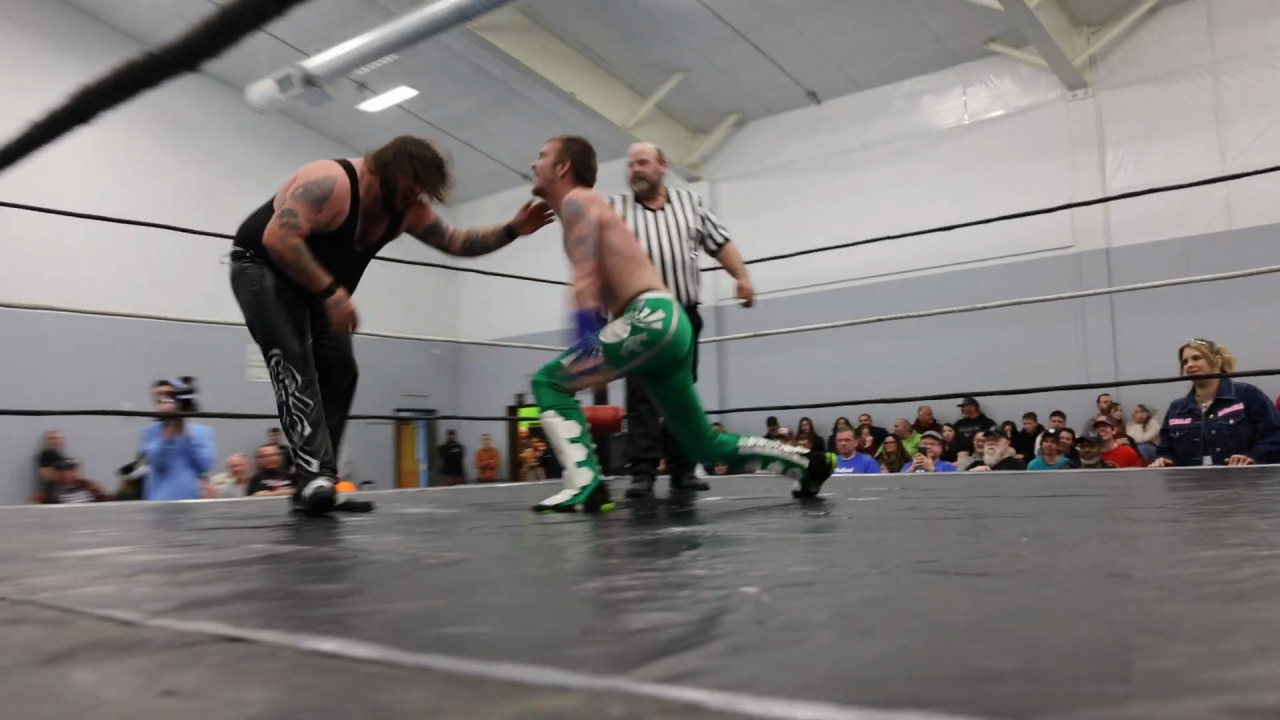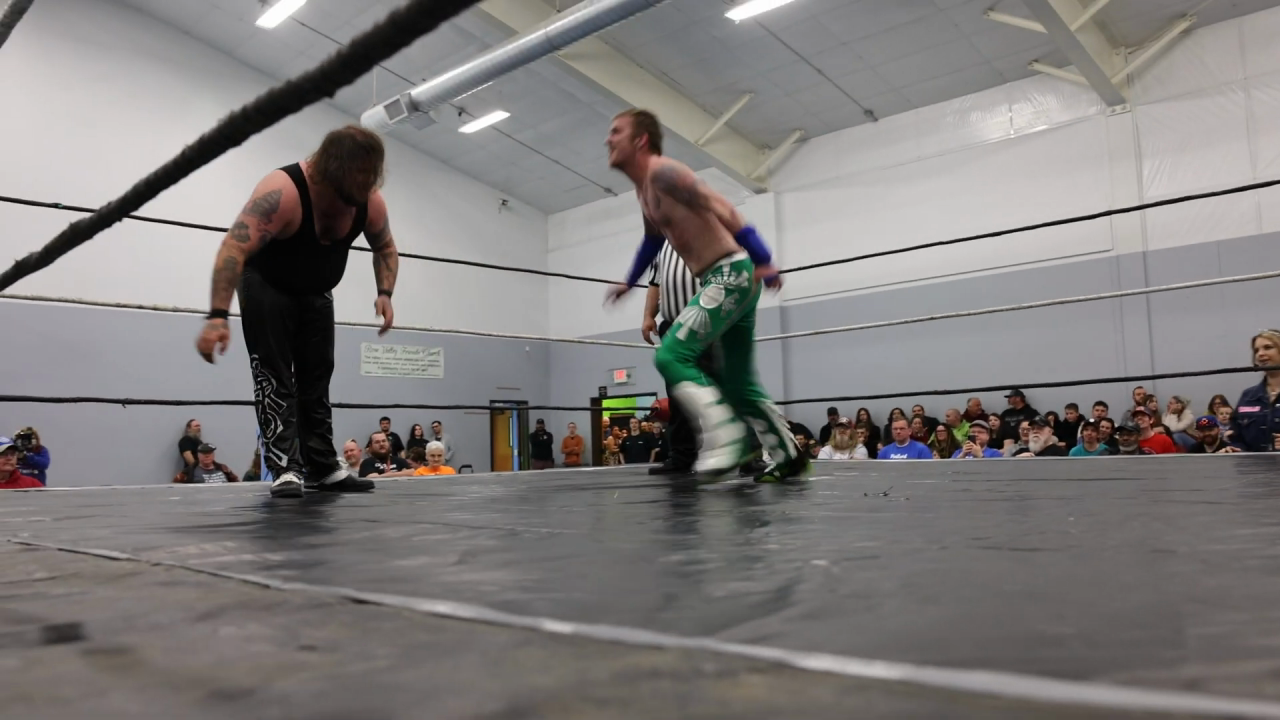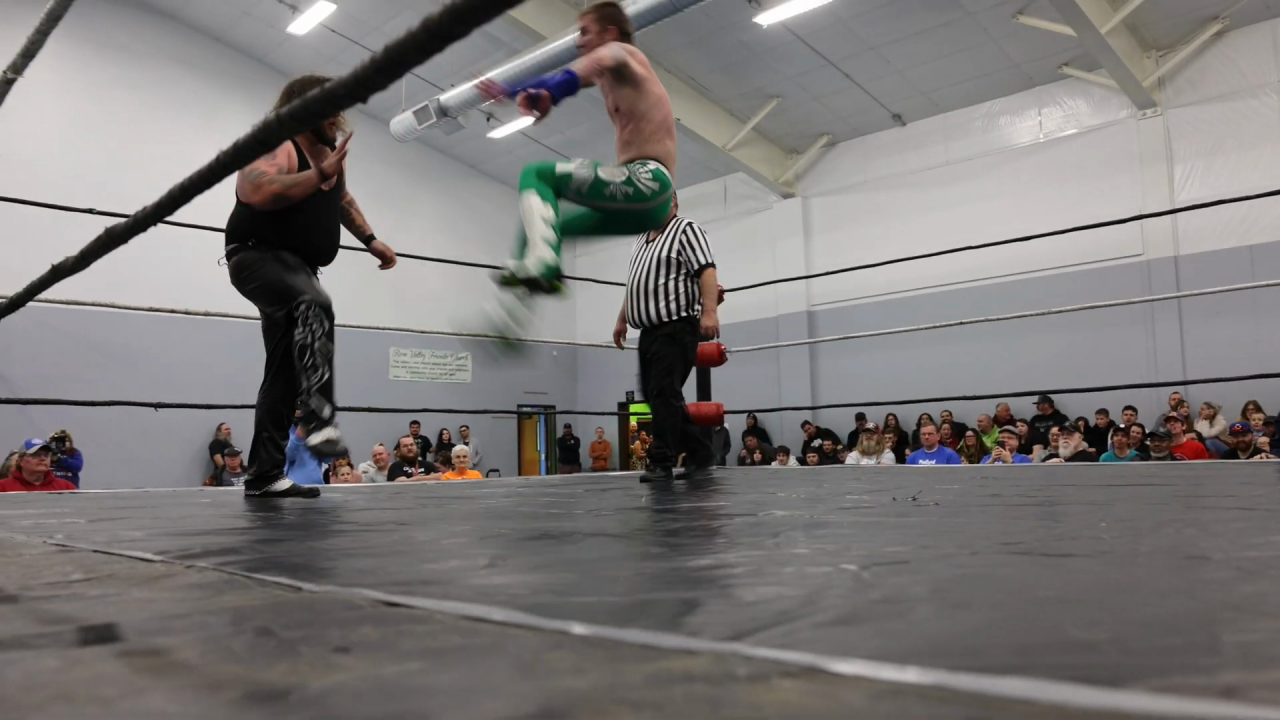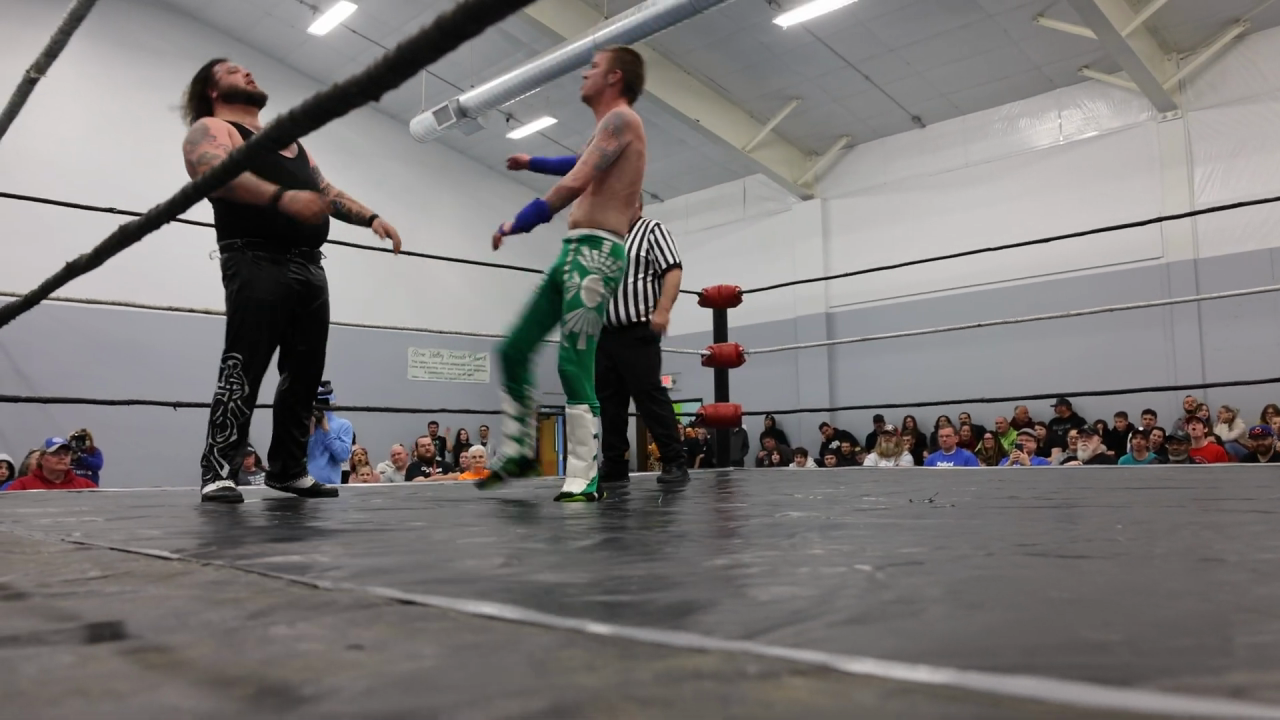
dt=0.7s
person 1, frame 1
left shoulder: (407, 208)
right shoulder: (332, 182)
left elbow: (457, 242)
right elbow: (277, 239)
left wrist: (512, 230)
right wrist: (330, 291)
left hip: (318, 288)
right hip: (263, 268)
left knee: (339, 374)
right knee: (292, 361)
left ankle: (314, 487)
right ankle: (315, 475)
person 1, frame 2
left shoulder: (369, 202)
right shoulder: (284, 191)
left elbow: (386, 248)
right elbow: (233, 249)
left wrist: (385, 294)
right wrist: (217, 317)
left hip: (315, 292)
right hip: (265, 282)
left knee: (317, 371)
right knee: (274, 373)
left ankle: (322, 466)
right ankle: (286, 469)
person 1, frame 3
left shoulder: (330, 150)
right shoulder: (273, 143)
left elbow: (342, 199)
right elbow: (260, 194)
left wrist: (370, 240)
right wrist: (320, 174)
left hip: (297, 264)
right hip: (258, 257)
left knee: (286, 366)
right knee: (315, 305)
left ankle: (265, 475)
right ankle: (320, 423)
person 1, frame 4
left shoulder: (287, 138)
right shoulder: (211, 131)
left elbow: (326, 192)
right elbow: (219, 173)
left wrist: (371, 217)
right wrist: (281, 199)
left hip: (308, 265)
right hip: (258, 262)
left knee: (305, 372)
right knee: (244, 366)
left ankle: (288, 469)
right ankle: (217, 474)
person 2, frame 1
left shoulder: (575, 202)
right shoulder: (584, 209)
left elbow: (584, 280)
right elbow: (595, 293)
left wrist: (586, 352)
right wrist: (588, 349)
left hip: (651, 320)
right hip: (665, 325)
left knee: (548, 382)
right knee: (703, 445)
left ankle: (584, 486)
right ankle: (805, 462)
person 2, frame 2
left shoulder: (662, 170)
right shoulder: (648, 182)
left elbow: (719, 206)
right elbow: (654, 238)
left wrist: (761, 258)
right wrist: (629, 280)
left hip: (730, 274)
right hip: (720, 278)
left knee: (672, 358)
right knee: (741, 386)
left ankle: (725, 448)
right ankle: (786, 455)
person 2, frame 3
left shoulder: (618, 54)
right shoulder: (615, 68)
left elbow: (569, 76)
right elbow: (566, 79)
left wrist: (511, 87)
left hip: (645, 182)
right hip: (647, 200)
left knee: (535, 175)
right knee: (555, 226)
left ankle: (539, 267)
right ankle: (507, 319)
person 2, frame 4
left shoulder: (622, 120)
right shoulder: (607, 125)
left elbow: (573, 183)
left wrist: (517, 223)
right wrist: (532, 162)
left hip: (595, 253)
right hip: (572, 254)
left knee: (574, 366)
right knee: (512, 351)
left ankle: (584, 479)
right ankle: (516, 454)
person 3, frame 1
left shoulder: (690, 203)
right shoulder: (615, 208)
left elbow: (720, 244)
left wrist: (742, 277)
left hip: (683, 314)
right knee: (641, 391)
left ankle: (682, 470)
right ankle: (642, 472)
person 3, frame 2
left shoulder: (721, 223)
right shoulder: (668, 235)
left elbow: (744, 265)
right elbow: (657, 281)
left wrist: (744, 304)
right wrist: (649, 315)
left hip: (713, 323)
right hip: (675, 327)
left knee: (729, 387)
right knee: (678, 391)
left ankle: (748, 453)
right ankle: (681, 455)
person 3, frame 3
left shoulder: (686, 230)
right shoulder: (642, 241)
left elbow: (707, 270)
left wrist: (709, 312)
right wrist: (621, 321)
left hip: (675, 329)
right hip: (649, 331)
left knee: (665, 392)
right knee: (654, 394)
left ankle: (662, 462)
right ankle: (699, 455)
person 3, frame 4
left shoulder: (652, 230)
left elbow: (673, 272)
left wrist: (662, 311)
left hip: (638, 332)
right hip: (607, 334)
left knee: (649, 395)
right knee: (608, 400)
left ankle: (674, 463)
right ankle: (614, 465)
